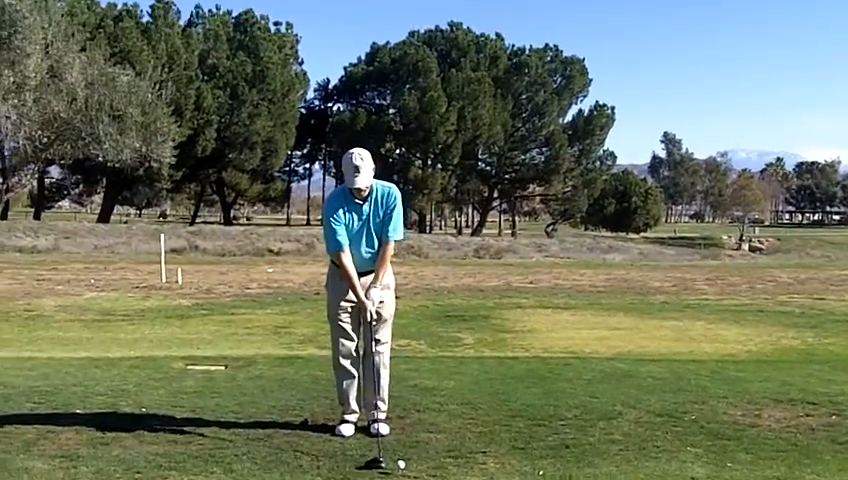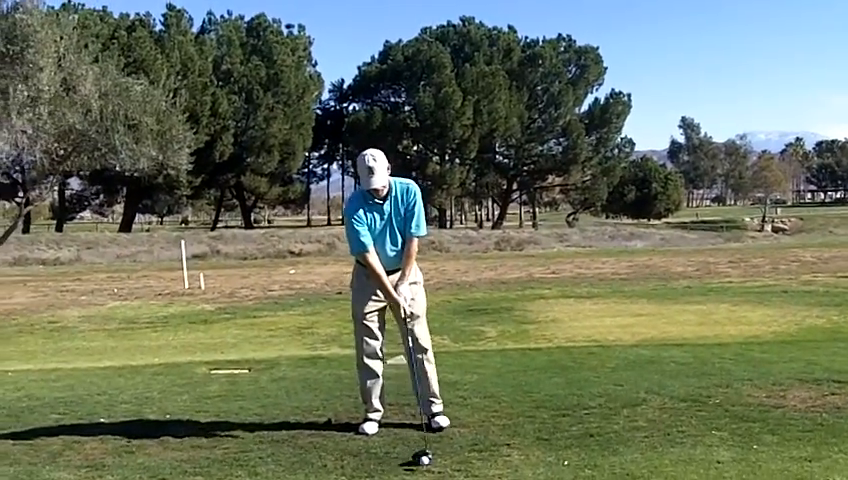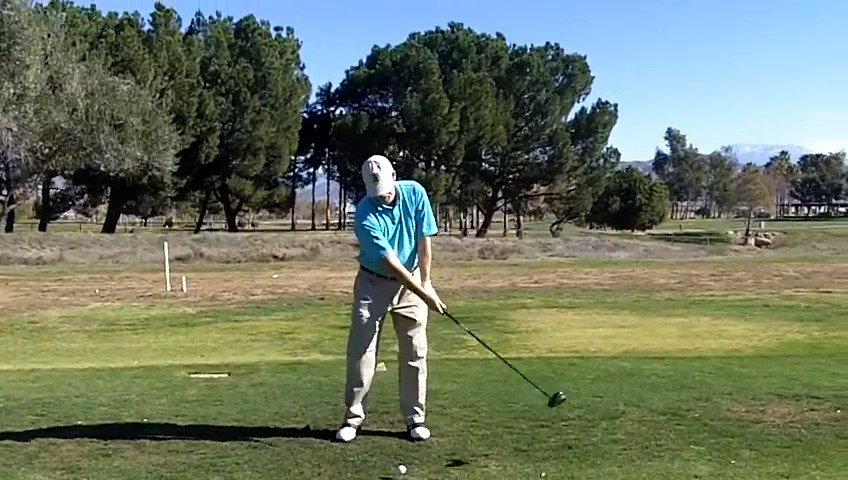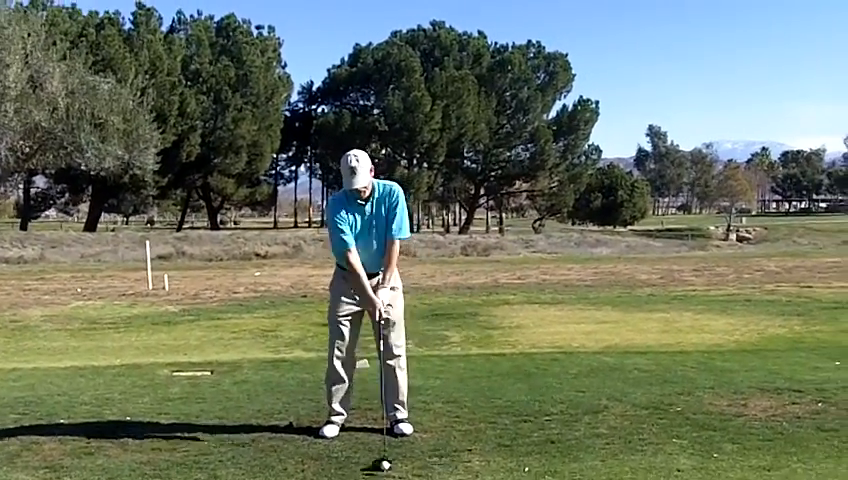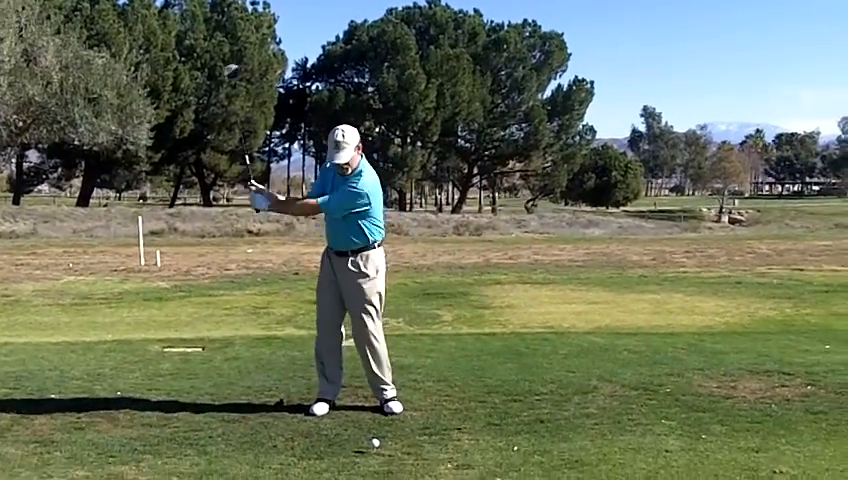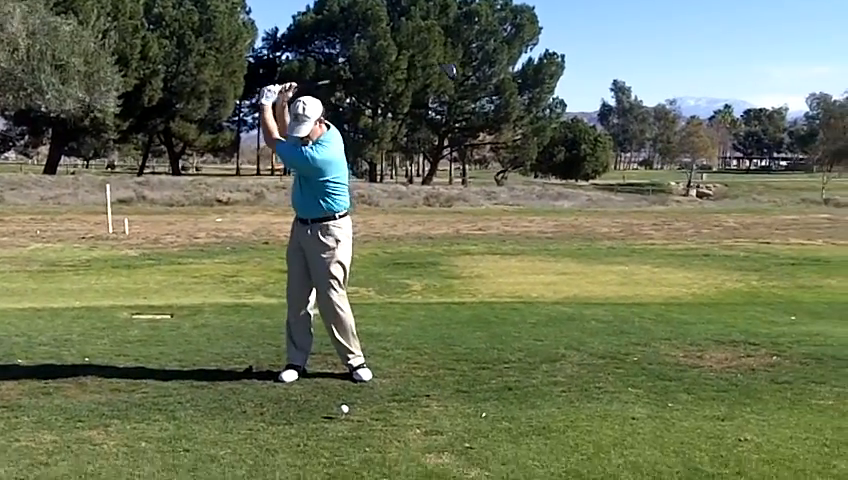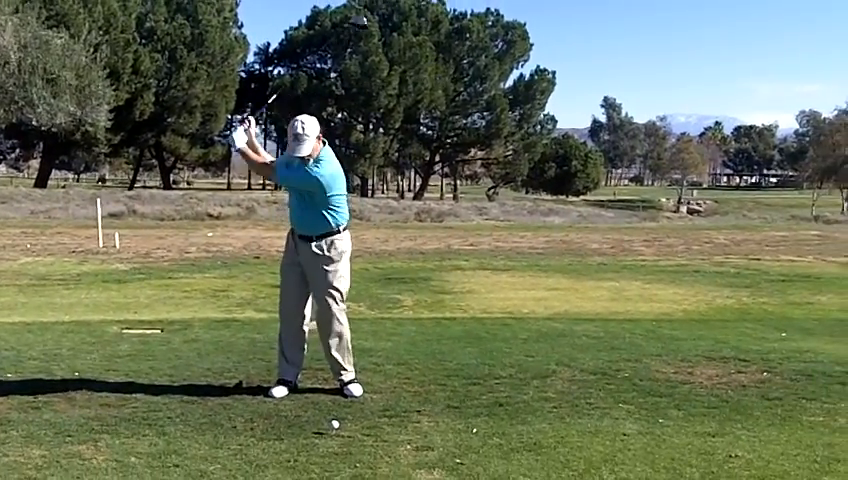
dt=0.4s
person 1, frame 1
left shoulder: (390, 194)
right shoulder: (334, 202)
left elbow: (388, 245)
right elbow: (341, 254)
left wrist: (375, 287)
right wrist: (360, 298)
left hip: (379, 276)
right hip: (343, 278)
left knee: (378, 347)
right knee: (345, 348)
left ankle: (377, 413)
right ankle: (349, 413)
person 1, frame 2
left shoulder: (409, 191)
right shoulder: (354, 205)
left elbow: (413, 241)
right elbow: (367, 254)
left wrist: (403, 284)
right wrist: (392, 295)
left hip: (406, 273)
right hip: (369, 278)
left knee: (419, 343)
right knee: (369, 348)
left ankle: (433, 407)
right ankle: (373, 411)
person 1, frame 3
left shoulder: (415, 192)
right shoulder: (365, 214)
left elbow: (424, 240)
right elbow: (389, 260)
left wrist: (426, 282)
right wrist: (423, 294)
left hip: (412, 280)
right hip: (373, 283)
left knee: (414, 353)
right knee: (361, 352)
left ankle: (414, 418)
right ankle: (353, 417)
person 1, frame 4
left shoulder: (393, 193)
right shoulder: (337, 205)
left elbow: (393, 244)
right elbow: (349, 255)
left wrist: (385, 287)
right wrist: (368, 296)
left hip: (384, 280)
right hip: (348, 281)
left knee: (393, 350)
right knee: (340, 351)
left ankle: (397, 414)
right ankle: (336, 415)
person 1, frame 5
left shoulder: (364, 183)
right shoulder: (331, 170)
left elbow: (316, 207)
right elbow: (311, 200)
left wrist: (272, 204)
right wrist: (274, 198)
left hip: (363, 261)
right hip: (332, 257)
left knee: (367, 329)
right knee: (327, 329)
left ankle: (386, 393)
right ankle: (327, 393)
person 1, frame 6
left shoulder: (315, 156)
right shoulder: (328, 132)
left elbow: (274, 142)
right elbow: (286, 139)
left wrist: (264, 107)
right wrist: (281, 103)
left hip: (329, 231)
right hip: (302, 226)
left knee: (331, 298)
right knee: (297, 297)
left ankle: (355, 360)
right ankle: (296, 361)
person 1, frame 7
left shoulder: (319, 172)
right shoulder: (301, 153)
left elbow: (268, 172)
right elbow: (275, 166)
left wrist: (241, 147)
right wrist: (250, 138)
left hip: (328, 247)
right hip: (298, 242)
left knee: (330, 313)
right knee: (291, 312)
left ankle: (346, 376)
right ankle: (288, 376)
